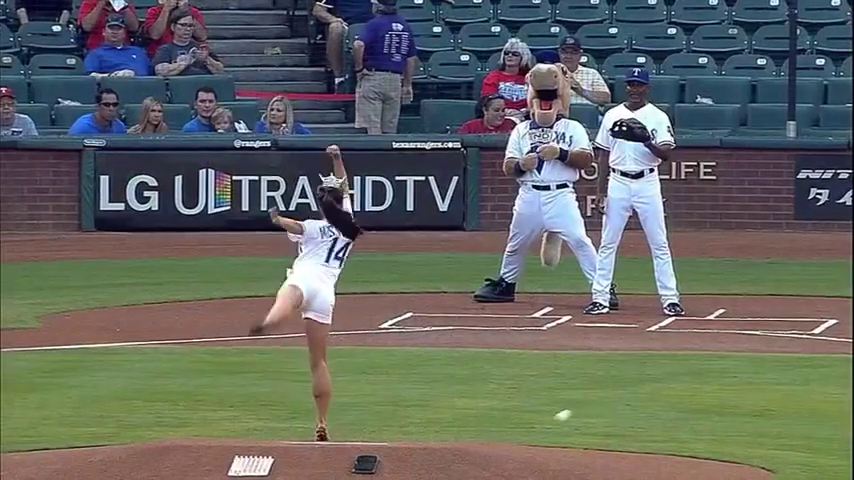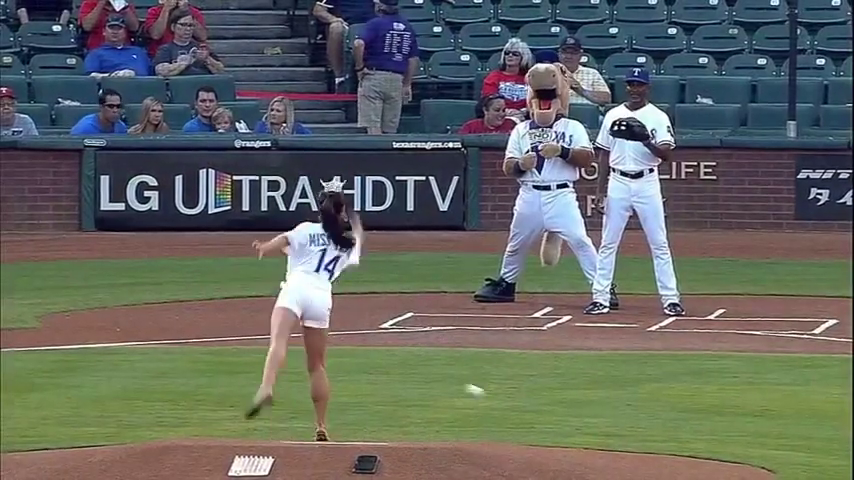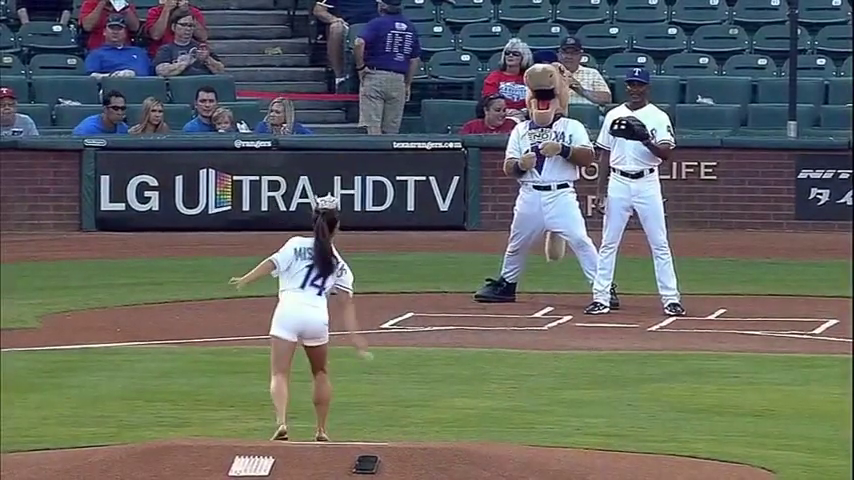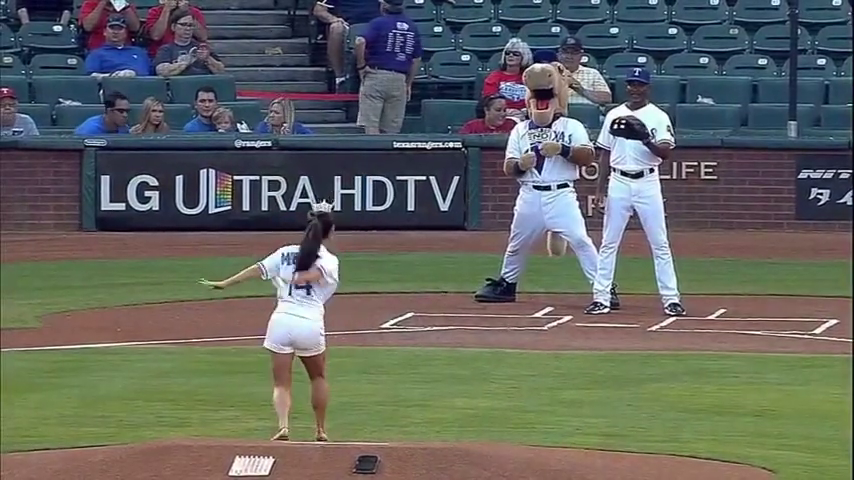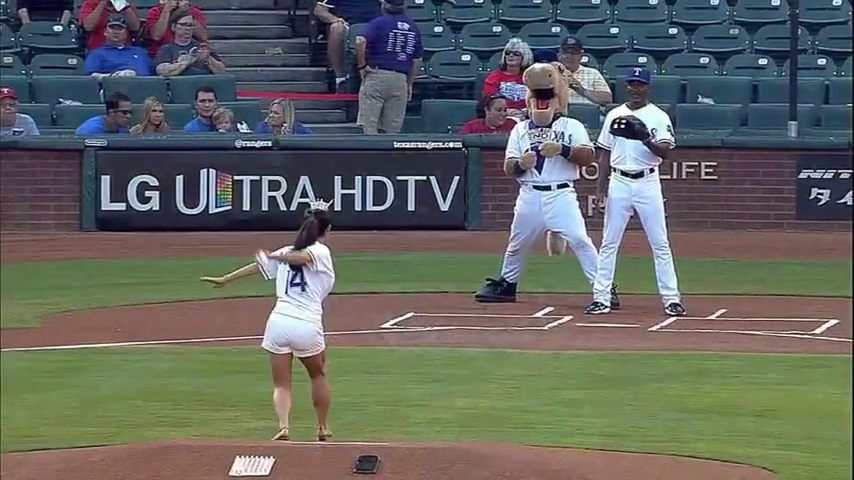
dt=1s
person 1, frame 1
left shoulder: (314, 227)
right shoulder: (347, 226)
left elbow: (296, 228)
right elbow: (344, 188)
left wrist: (278, 219)
right wrist: (338, 158)
left hip: (302, 283)
right hip: (325, 295)
right knee: (318, 362)
left ankle: (268, 322)
right ankle: (322, 425)
person 1, frame 2
left shoulder: (306, 230)
right shoulder: (348, 240)
left elbow: (285, 240)
left wrist: (264, 247)
right wrist: (359, 229)
left hip: (296, 291)
right hip: (321, 301)
left knee: (278, 342)
right knee: (317, 367)
left ankle: (265, 391)
right ankle: (321, 428)
person 1, frame 3
left shoulder: (295, 245)
right shoulder: (340, 265)
left elbow: (271, 263)
right elbow: (346, 305)
left wrist: (245, 279)
right wrist: (356, 337)
left hip: (288, 312)
right hip: (316, 318)
left knee: (279, 375)
right knee: (320, 374)
left ankle: (281, 425)
right ankle: (320, 431)
person 1, frame 4
left shoulder: (288, 253)
right shoulder: (330, 261)
left elbow: (257, 269)
right elbow: (313, 274)
left wrist: (226, 283)
left hip: (281, 323)
right hip: (310, 328)
left knee: (281, 385)
right knee: (318, 378)
left ankle: (283, 428)
right ankle: (321, 431)
person 1, frame 5
left shoulder: (285, 251)
right shoulder: (322, 253)
left elbow: (257, 266)
right elbow: (300, 257)
left wrist: (224, 279)
right wrist: (273, 256)
left hip: (279, 323)
right hip: (308, 328)
left knee: (281, 384)
right knee: (319, 376)
left ankle: (284, 426)
right ankle: (322, 429)
person 2, frame 1
left shoulder: (658, 117)
right shoulder: (612, 115)
left elbow: (666, 154)
right elbow: (604, 155)
left wrist: (649, 143)
right wrist: (600, 190)
left hip: (647, 184)
right hip: (618, 184)
left knee: (659, 244)
right knee: (608, 243)
left ankle: (670, 299)
right ankle: (600, 299)
person 2, frame 2
left shoulder: (658, 117)
right shoulder: (612, 115)
left elbow: (666, 154)
right elbow: (604, 154)
left wrist: (647, 142)
right wrist: (600, 189)
left hip: (647, 184)
right hip: (618, 184)
left knee: (659, 243)
right knee: (608, 243)
left ankle: (670, 298)
right ankle: (600, 298)
person 2, frame 3
left shoulder: (659, 117)
right shoulder: (613, 115)
left elbow: (666, 153)
right elbow: (605, 154)
left wrist: (647, 141)
right wrist: (600, 189)
left hip: (647, 184)
right hip: (618, 184)
left knee: (659, 243)
right knee: (608, 243)
left ankle: (670, 298)
right ankle: (600, 298)
person 2, frame 4
left shoulder: (659, 116)
right shoulder: (613, 115)
left elbow: (666, 152)
right elbow: (605, 154)
left wrist: (646, 140)
right wrist: (600, 188)
left hip: (647, 184)
right hip: (618, 183)
left knee: (660, 243)
right knee: (609, 243)
left ankle: (671, 299)
right ankle: (601, 298)
person 2, frame 5
left shoulder: (659, 116)
right shoulder: (614, 115)
left elbow: (665, 152)
right elbow: (606, 154)
left wrist: (646, 140)
right wrist: (600, 188)
left hip: (648, 183)
right hip: (619, 183)
left knee: (660, 243)
right knee: (609, 243)
left ankle: (671, 298)
right ankle: (601, 298)
person 3, frame 1
left shoulder: (572, 127)
right shoulder: (521, 129)
left elbow: (586, 159)
right elbow: (507, 167)
left wrist: (561, 152)
right wrist: (521, 165)
left hip: (560, 195)
right hip: (529, 195)
left knee: (578, 240)
right knee: (516, 244)
right ankle: (505, 284)
person 3, frame 2
left shoulder: (572, 127)
right shoulder: (521, 129)
left elbow: (587, 158)
right elbow: (508, 167)
left wrist: (562, 150)
right wrist: (520, 164)
left hip: (560, 195)
right hip: (529, 195)
left knee: (579, 239)
right knee: (517, 243)
right ankle: (505, 284)
person 3, frame 3
left shoulder: (572, 126)
right shoulder: (521, 129)
left elbow: (587, 157)
right elbow: (508, 167)
left wrist: (562, 149)
right wrist: (520, 165)
left hip: (561, 196)
right hip: (529, 196)
left knee: (579, 240)
right knee: (517, 244)
right ankle: (505, 285)
person 3, frame 4
left shoulder: (572, 126)
right shoulder: (520, 129)
left elbow: (588, 156)
right elbow: (508, 167)
left wrist: (562, 149)
right wrist: (520, 165)
left hip: (560, 195)
right hip: (529, 196)
left knee: (580, 240)
right knee: (517, 243)
left ankle: (605, 289)
right ankle: (506, 285)
person 3, frame 5
left shoulder: (571, 126)
right shoulder: (520, 129)
left elbow: (588, 157)
right elbow: (508, 167)
left wrist: (562, 149)
right wrist: (520, 164)
left hip: (561, 195)
right hip: (529, 195)
left knee: (579, 240)
right knee: (517, 243)
left ankle: (604, 289)
right ankle: (505, 285)
person 4, frame 1
left shoulder: (375, 24)
right shoulder: (405, 26)
left elbow: (359, 45)
right elbow: (411, 58)
left wrist: (358, 68)
right wrist: (407, 84)
left hip: (373, 77)
right hip: (395, 80)
left knee: (373, 127)
right knee: (389, 130)
person 4, frame 2
left shoulder: (376, 23)
right shoulder: (407, 26)
left elbow: (359, 44)
right elbow: (413, 59)
left wrist: (359, 67)
right wrist: (407, 84)
left hip: (373, 77)
right hip: (396, 80)
left knee: (373, 126)
right knee: (390, 130)
person 4, frame 3
left shoulder: (377, 23)
right shoulder: (410, 27)
left elbow: (359, 43)
right elbow: (415, 59)
left wrist: (360, 66)
right wrist: (407, 84)
left hip: (375, 77)
right hip: (398, 80)
left knee: (373, 126)
right knee: (392, 130)
person 4, frame 4
left shoulder: (379, 23)
right shoulder: (412, 27)
left elbow: (360, 42)
right elbow: (416, 59)
left wrist: (361, 65)
right wrist: (408, 84)
left hip: (376, 76)
right hip: (399, 80)
left knee: (371, 125)
right knee: (392, 130)
person 4, frame 5
left shoulder: (380, 22)
right shoulder: (413, 27)
left elbow: (360, 41)
right elbow: (417, 59)
left wrist: (361, 65)
right wrist: (409, 84)
left hip: (377, 76)
right hip: (400, 79)
left knee: (369, 125)
right knee: (393, 129)
